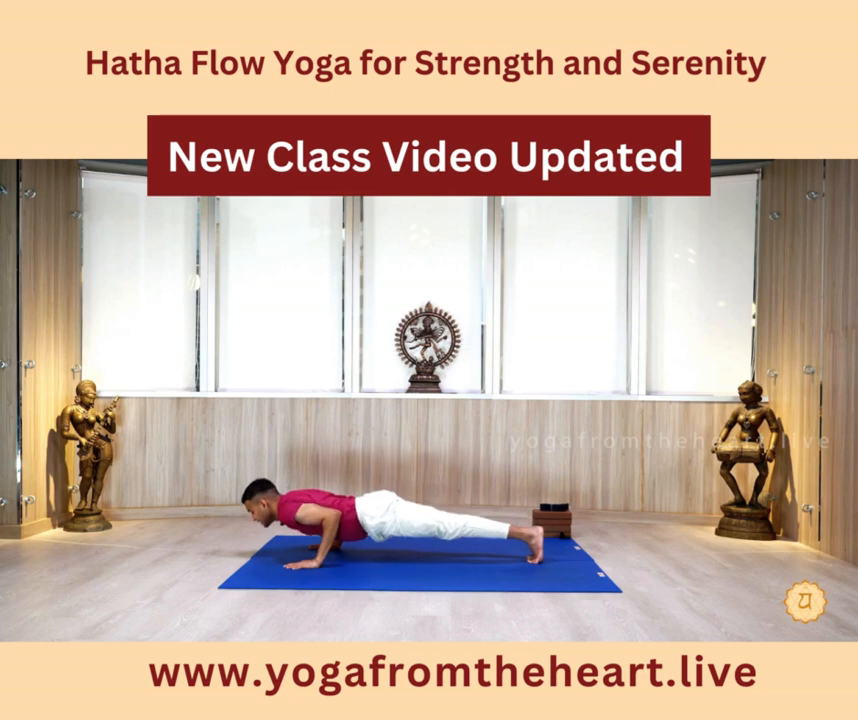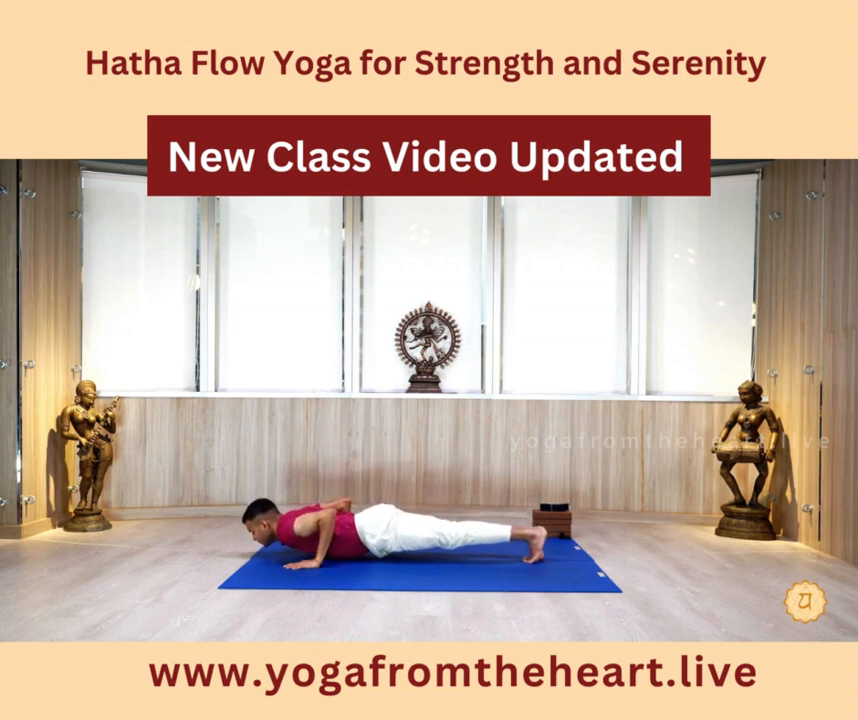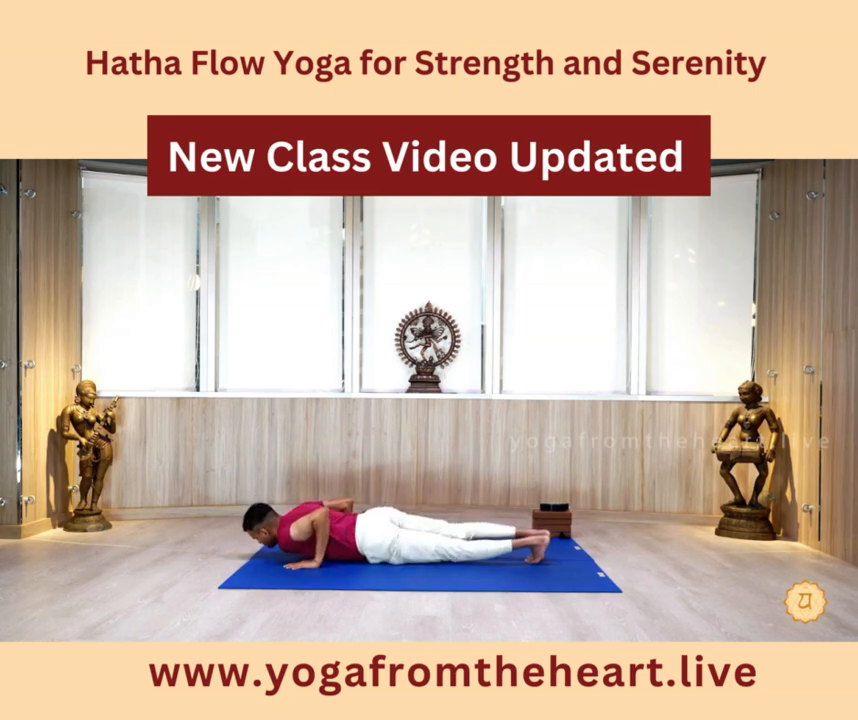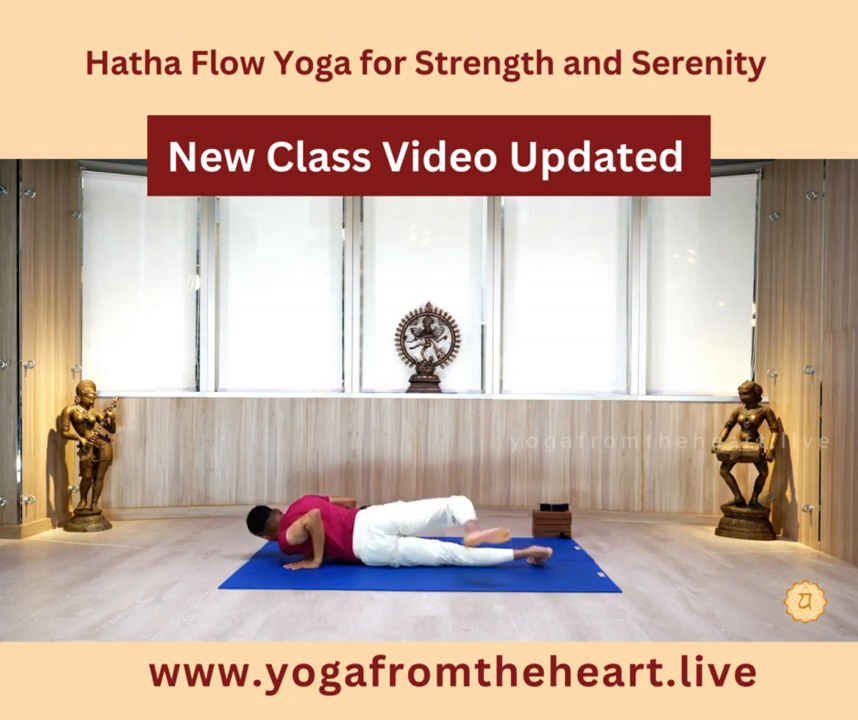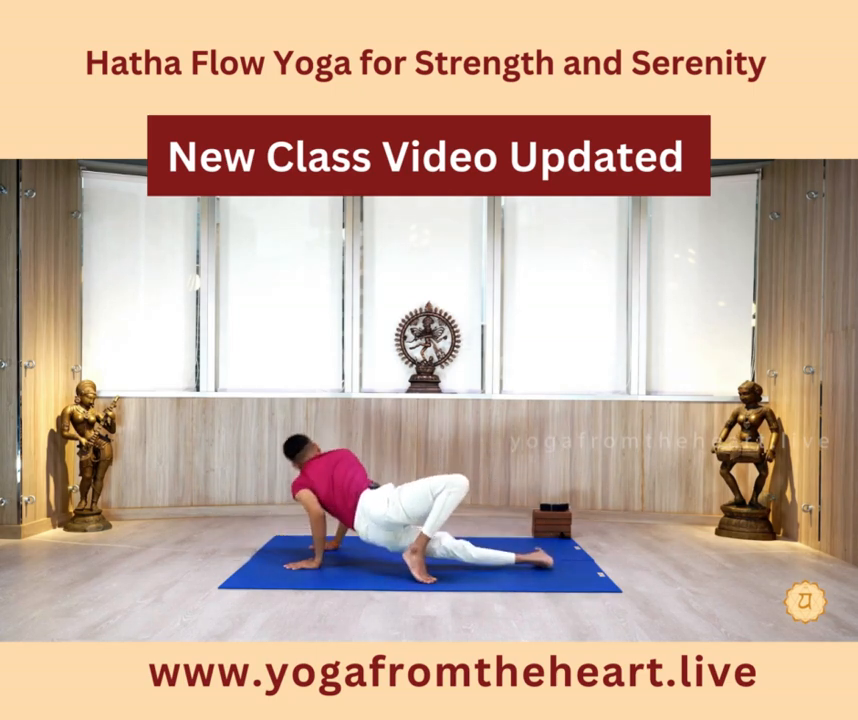
dt=1s
person 1, frame 1
left shoulder: (287, 509)
right shoulder: (295, 499)
left elbow: (332, 516)
left wrist: (318, 559)
right wrist: (334, 543)
left hip: (376, 516)
right hip: (375, 505)
left knee: (447, 527)
right knee: (450, 524)
left ankle: (527, 534)
right ankle: (526, 531)
person 1, frame 2
left shoulder: (287, 529)
right shoulder: (297, 518)
left elbow: (328, 515)
right elbow: (344, 503)
left wrist: (317, 559)
right wrist: (339, 538)
left hip: (376, 532)
right hip: (377, 519)
left knee: (450, 536)
right knee: (452, 530)
left ankle: (529, 534)
right ankle: (529, 531)
person 1, frame 3
left shoulder: (287, 537)
right shoulder: (298, 512)
left elbow: (321, 516)
right elbow: (347, 502)
left wrist: (317, 559)
left hip: (377, 544)
right hip: (378, 517)
left knee: (454, 550)
right knee: (459, 531)
left ankle: (530, 542)
right ankle: (532, 533)
person 1, frame 4
left shoulder: (287, 540)
right shoulder: (302, 502)
left elbow: (312, 519)
right elbow: (349, 501)
left wrist: (316, 559)
left hip: (371, 550)
right hip: (375, 517)
left knee: (452, 554)
right knee: (456, 502)
left ankle: (523, 553)
right ankle: (473, 531)
person 1, frame 5
left shoulder: (299, 485)
right shoulder: (341, 454)
left elbow: (317, 514)
left wrist: (318, 557)
right wrist: (336, 541)
left hip: (371, 529)
right hip: (379, 505)
left knee: (453, 547)
right knee: (457, 482)
